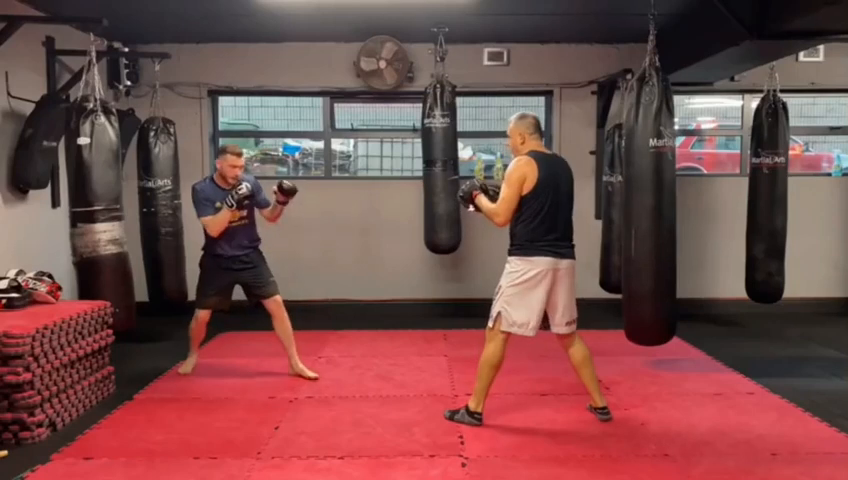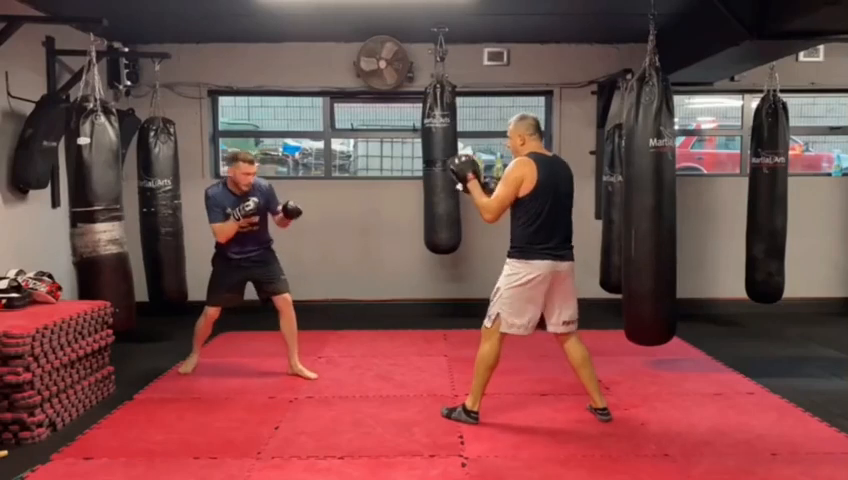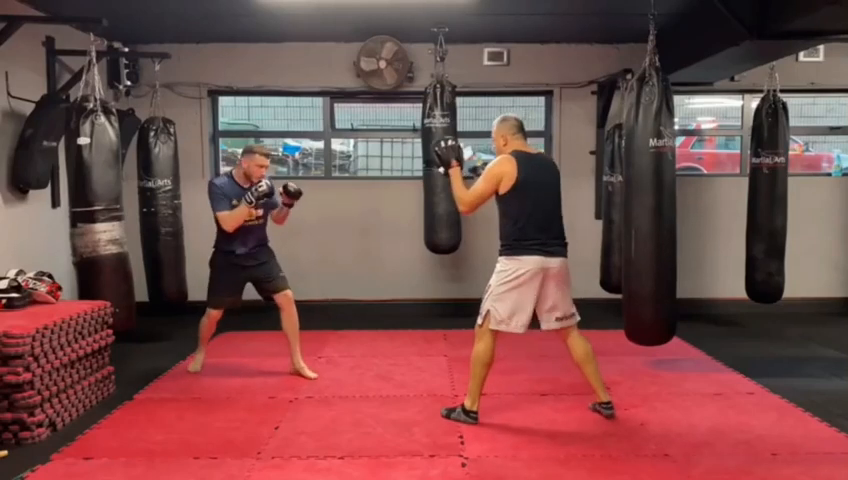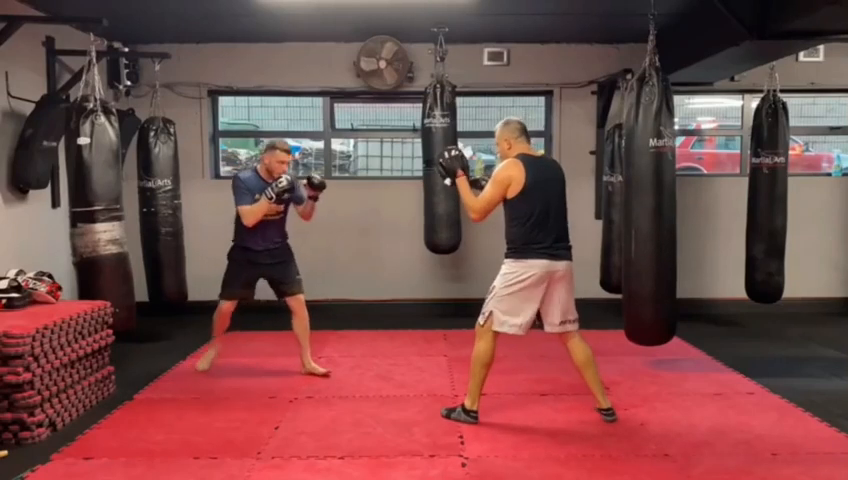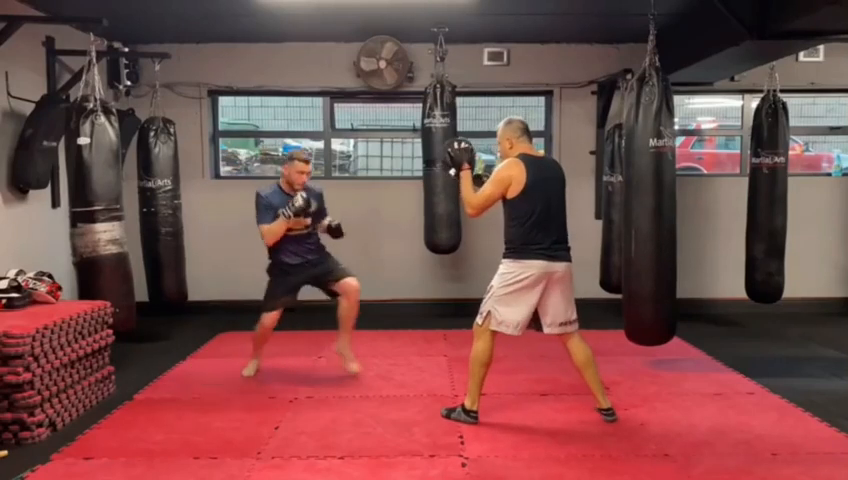
dt=0.3s
person 1, frame 1
left shoulder: (521, 165)
right shoulder: (563, 166)
left elbow: (501, 217)
left wrist: (477, 196)
right wrist: (497, 196)
left hip: (529, 261)
right hip: (563, 260)
left knee: (496, 333)
right knee: (568, 334)
left ankle: (474, 409)
right ankle: (600, 404)
person 1, frame 2
left shoulder: (521, 167)
right shoulder: (563, 167)
left elbow: (490, 214)
left wrist: (470, 180)
right wrist: (499, 187)
left hip: (527, 263)
right hip: (562, 262)
left knee: (492, 332)
right knee: (567, 335)
left ankle: (471, 408)
right ankle: (600, 404)
person 1, frame 3
left shoulder: (503, 164)
right shoulder: (549, 164)
left elbow: (465, 205)
left wrist: (453, 166)
right wrist: (491, 182)
left hip: (519, 260)
right hip: (555, 259)
left knee: (485, 330)
right knee: (569, 329)
left ankle: (470, 407)
right ankle: (603, 400)
person 1, frame 4
left shoulder: (510, 169)
right shoulder: (554, 167)
left elbow: (476, 213)
left wrist: (459, 176)
right wrist: (489, 184)
left hip: (525, 264)
right hip: (560, 262)
left knee: (485, 330)
right knee: (570, 333)
left ankle: (470, 407)
right ankle: (605, 405)
person 1, frame 5
left shoulder: (510, 168)
right shoulder: (554, 167)
left elbow: (473, 208)
left wrist: (464, 168)
right wrist: (491, 181)
left hip: (522, 264)
right hip: (558, 263)
left knee: (484, 330)
right knee: (570, 334)
left ankle: (470, 407)
right ankle: (605, 404)
person 2, frame 1
left shoulder: (250, 183)
right shoulder: (201, 190)
left elbow: (270, 215)
right elbow: (213, 229)
left wrist: (281, 201)
right wrist: (232, 201)
left hip: (250, 257)
right hip: (218, 262)
left knee: (276, 304)
right knee: (202, 315)
left ankle: (295, 363)
right ankle: (192, 356)
person 2, frame 2
left shoulder: (264, 188)
right shoulder: (214, 195)
left elbow: (280, 221)
right elbow: (221, 236)
left wrist: (287, 215)
right wrist: (239, 214)
left hip: (262, 256)
right hip: (229, 261)
left knee: (285, 302)
right knee: (211, 312)
left ankle: (294, 363)
right ankle: (194, 356)
person 2, frame 3
left shoulder: (264, 184)
right shoulder: (219, 186)
left elbow: (278, 219)
right elbow: (228, 224)
left wrist: (288, 203)
right wrist: (250, 198)
left hip: (260, 255)
right hip: (229, 259)
left knee: (286, 299)
right knee: (214, 312)
left ankle: (297, 361)
right ankle: (201, 353)
person 2, frame 4
left shoulder: (288, 181)
right shoulder: (243, 180)
left elbow: (306, 215)
right elbow: (248, 219)
left wrist: (312, 196)
right wrist: (272, 193)
left hip: (278, 252)
right hip: (246, 254)
left knee: (298, 302)
right knee: (226, 306)
left ankle: (306, 361)
right ankle: (214, 348)
person 2, frame 5
left shoulder: (314, 194)
right shoulder: (266, 197)
right elbow: (269, 238)
left wrist: (330, 227)
right wrist: (290, 212)
left hip: (317, 260)
right hip: (285, 267)
left knee: (352, 288)
right knee: (268, 321)
left ankle: (343, 344)
right ankle: (255, 358)
